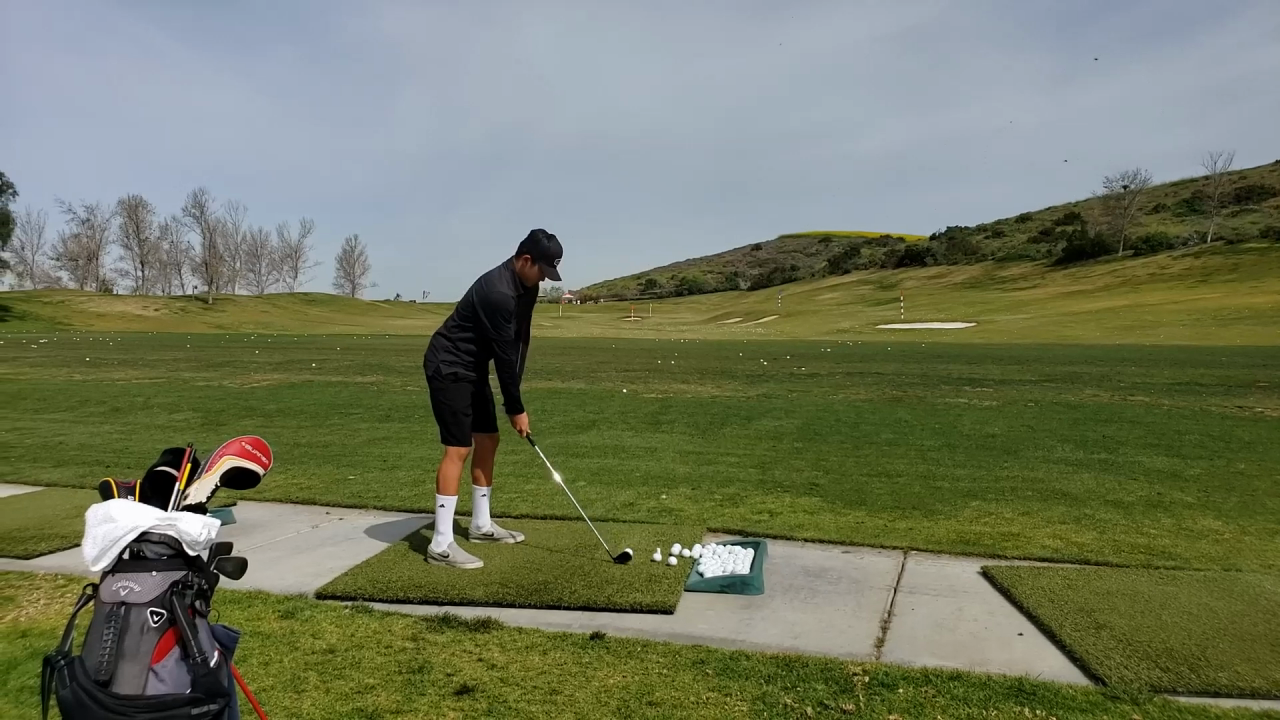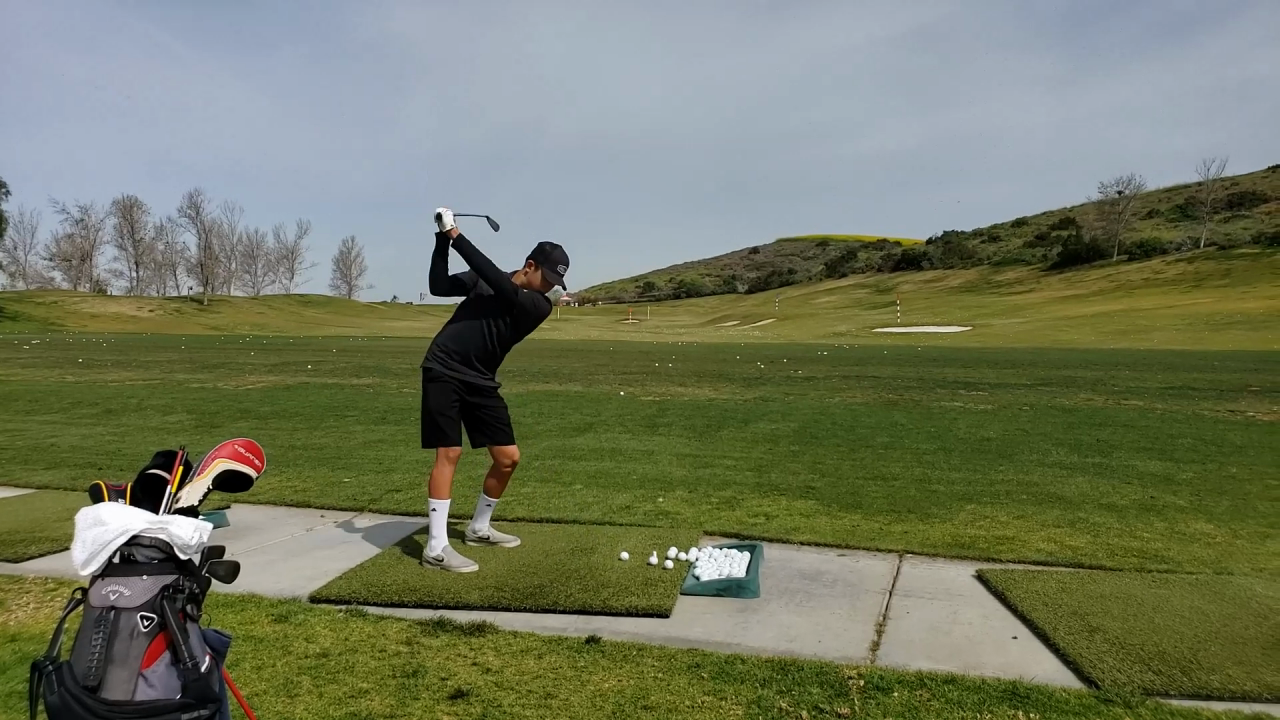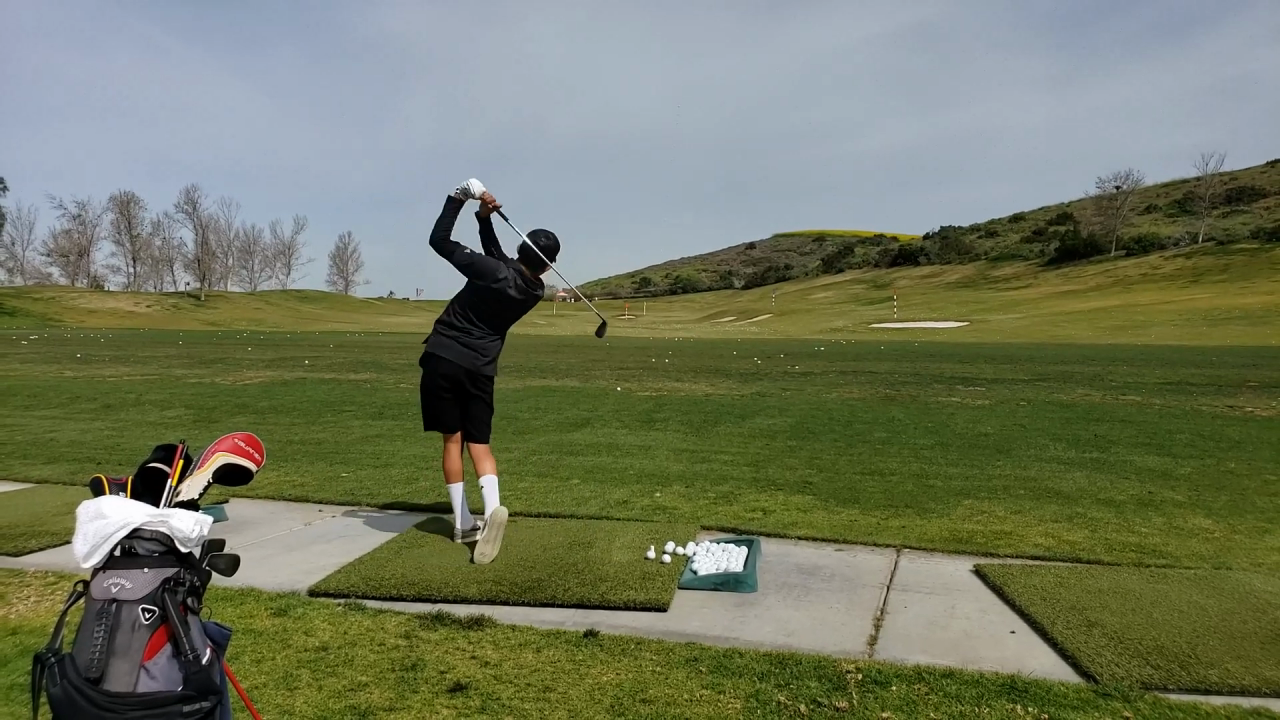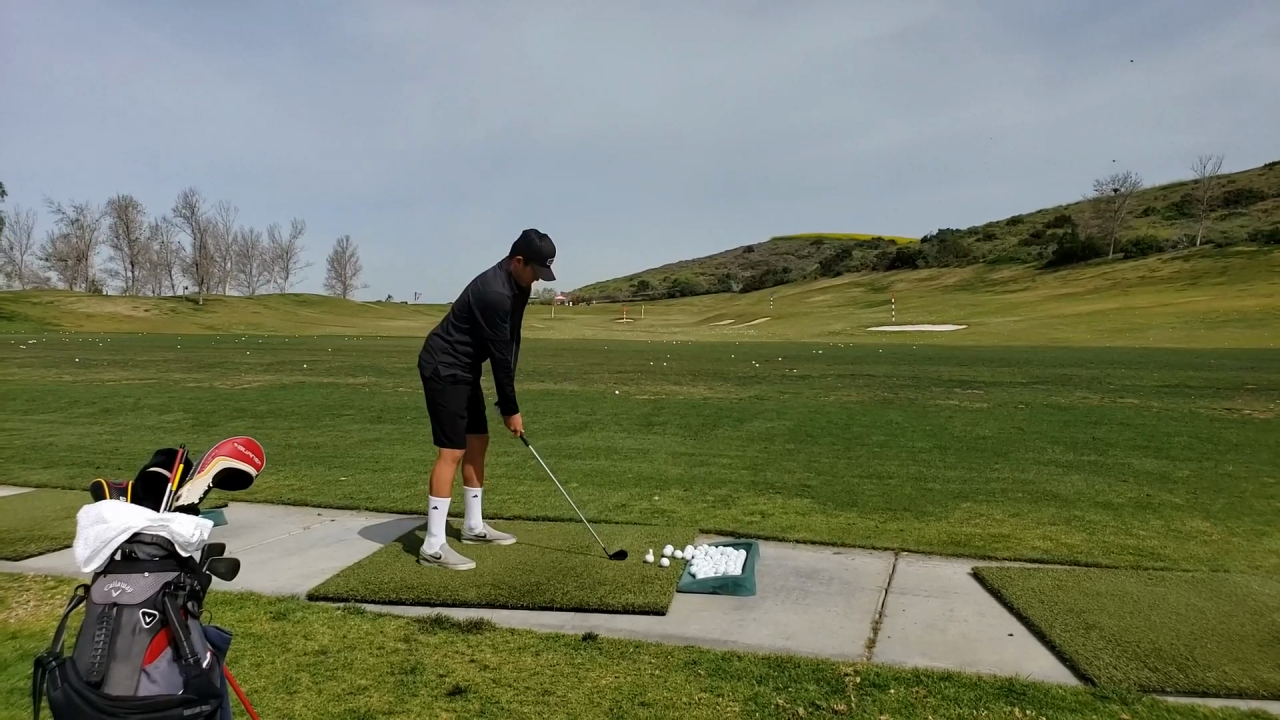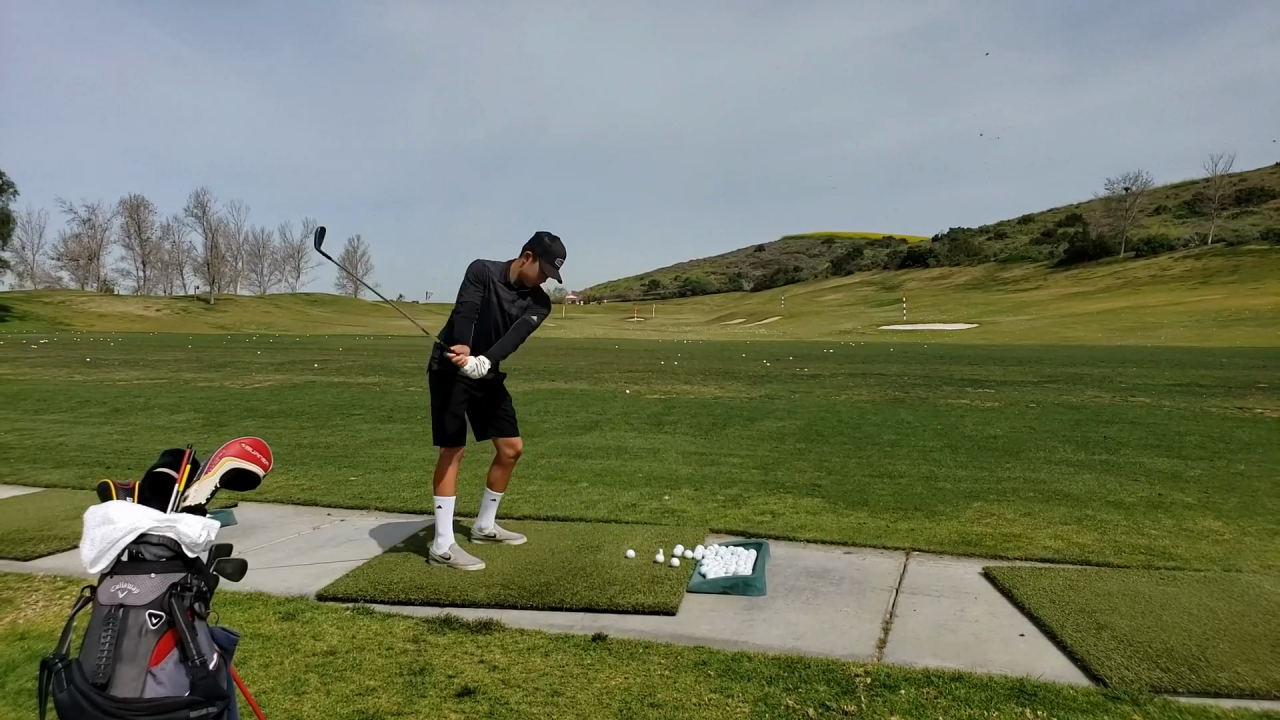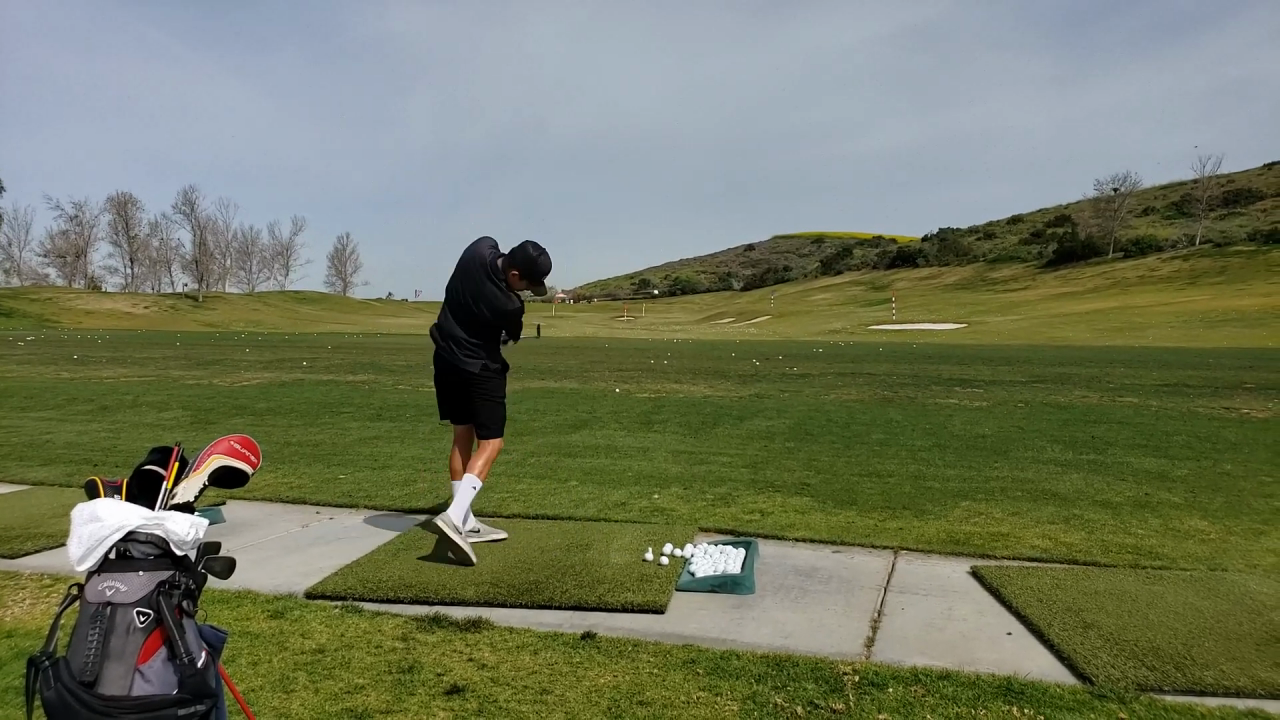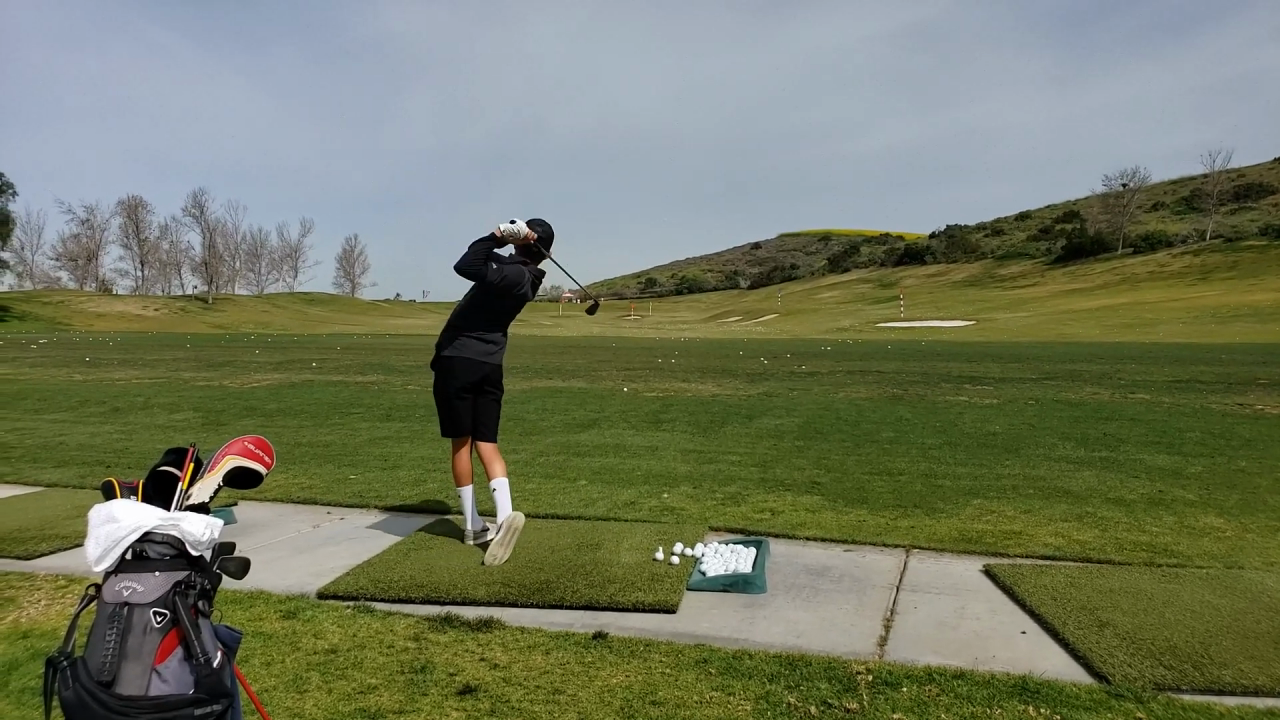
dt=0.7s
person 1, frame 1
left shoulder: (527, 287)
right shoulder: (497, 292)
left elbow: (520, 343)
right elbow: (503, 354)
left wrist: (513, 400)
right wrist: (516, 408)
left hip: (473, 368)
right hip: (448, 367)
left knee: (487, 441)
right knee: (457, 449)
left ankle: (481, 524)
right ankle: (441, 544)
person 1, frame 2
left shoulder: (539, 307)
right shoulder: (485, 277)
left elbow: (500, 286)
right elbow: (438, 287)
left wrist: (459, 237)
right wrist: (443, 240)
left hip: (480, 380)
right hip: (443, 371)
left knee: (507, 458)
right knee: (449, 451)
left ankle: (479, 527)
right ankle: (436, 547)
person 1, frame 3
left shoulder: (492, 273)
right shoulder: (535, 293)
left elbow: (438, 242)
left wrist: (458, 198)
right wrist: (487, 215)
left hip: (440, 360)
right hip: (478, 370)
left knee: (452, 439)
right knee: (478, 444)
left ankle: (462, 522)
right ankle: (491, 510)
person 1, frame 4
left shoulder: (517, 286)
right shoulder: (494, 293)
left elbow: (511, 344)
right elbow: (500, 353)
left wrist: (507, 403)
right wrist: (510, 409)
left hip: (464, 369)
right hip: (444, 368)
left knee: (477, 443)
right knee: (452, 451)
left ankle: (474, 525)
right ankle: (433, 545)
person 1, frame 5
left shoulder: (539, 303)
right shoulder: (482, 271)
left elbow: (514, 338)
right elbow: (466, 314)
left wrist: (483, 362)
right wrist: (460, 348)
left hip: (486, 375)
right hip: (449, 369)
left knee: (511, 448)
right knee: (451, 451)
left ankle: (484, 526)
right ankle: (442, 545)
person 1, frame 6
left shoulder: (484, 247)
right shoulder: (511, 304)
right elbow: (512, 335)
right wrist: (510, 334)
left hip: (446, 355)
right hip: (477, 366)
left knee: (463, 434)
right knee: (490, 443)
left ankle: (463, 519)
right ankle: (453, 517)
person 1, frame 7
left shoulder: (514, 274)
right shoulder: (529, 275)
left elbow: (465, 266)
right elbow: (479, 253)
left wrist: (501, 235)
right wrist: (504, 236)
left hip: (457, 359)
right hip: (489, 364)
left knee: (462, 443)
right knee: (486, 443)
left ankle: (473, 525)
right ankle: (505, 514)
